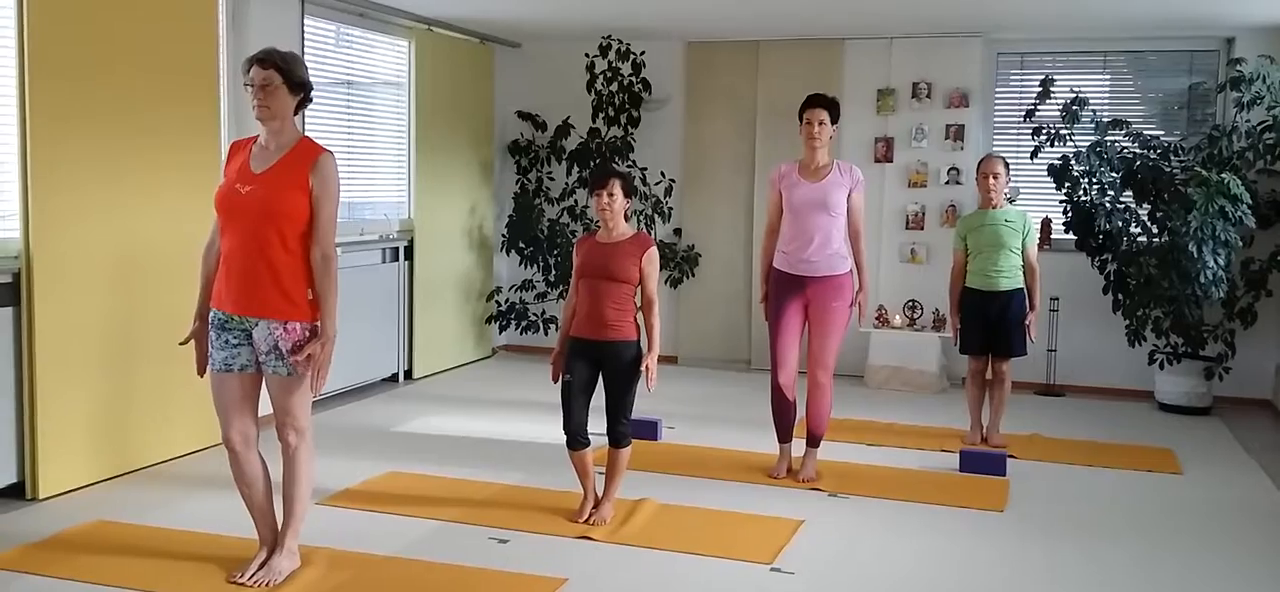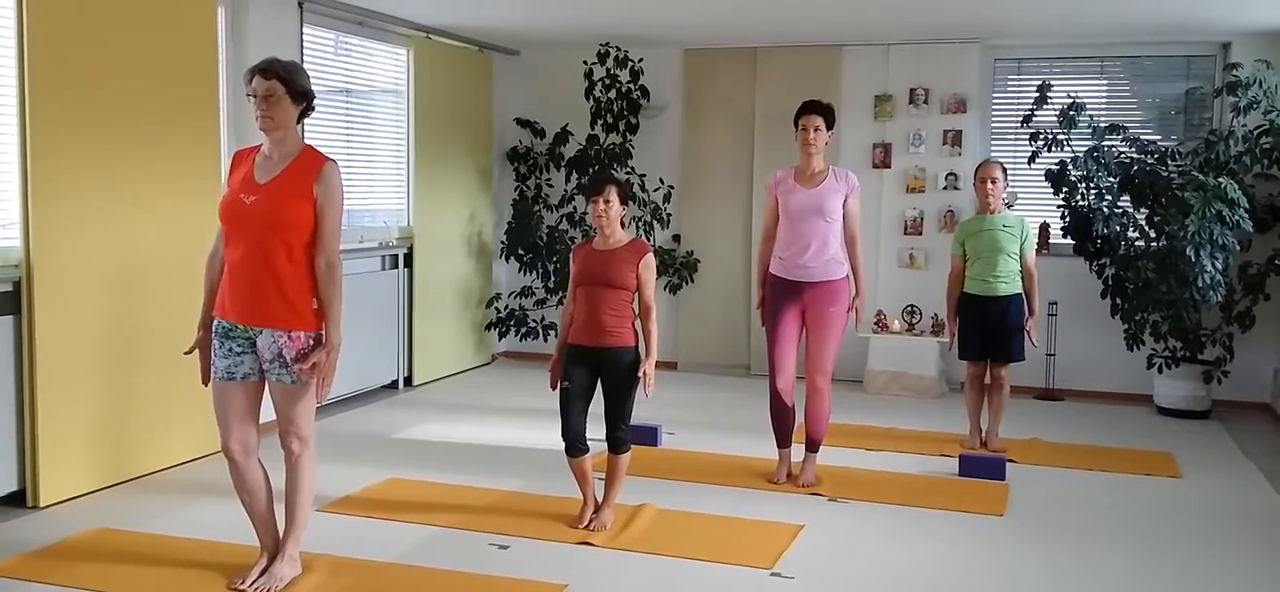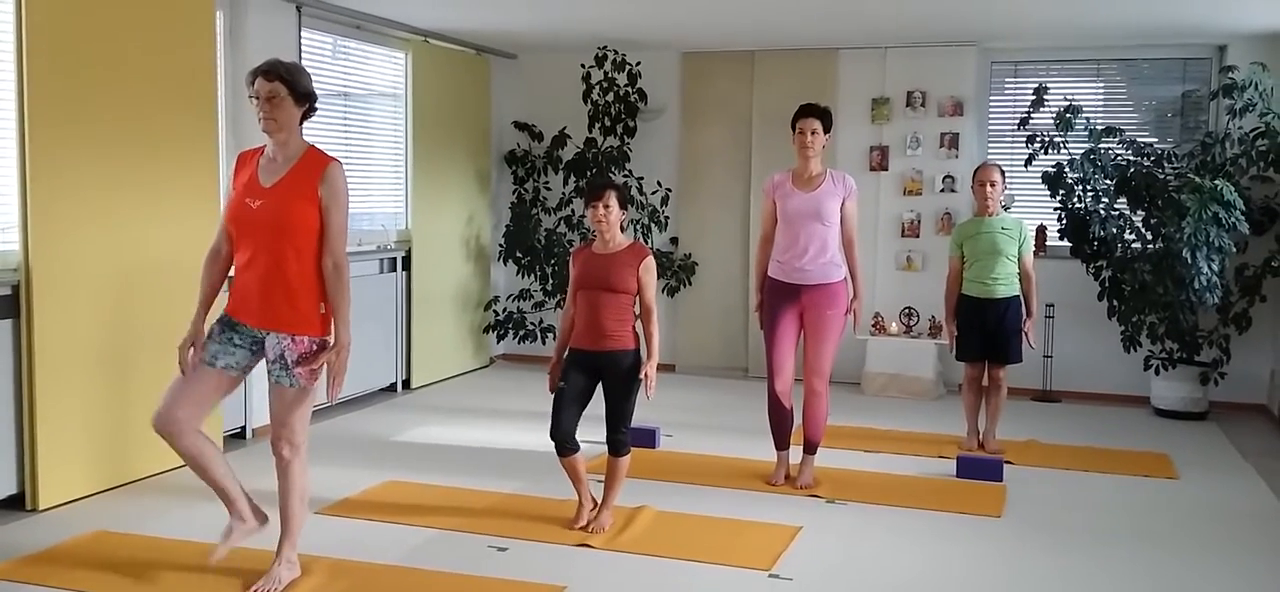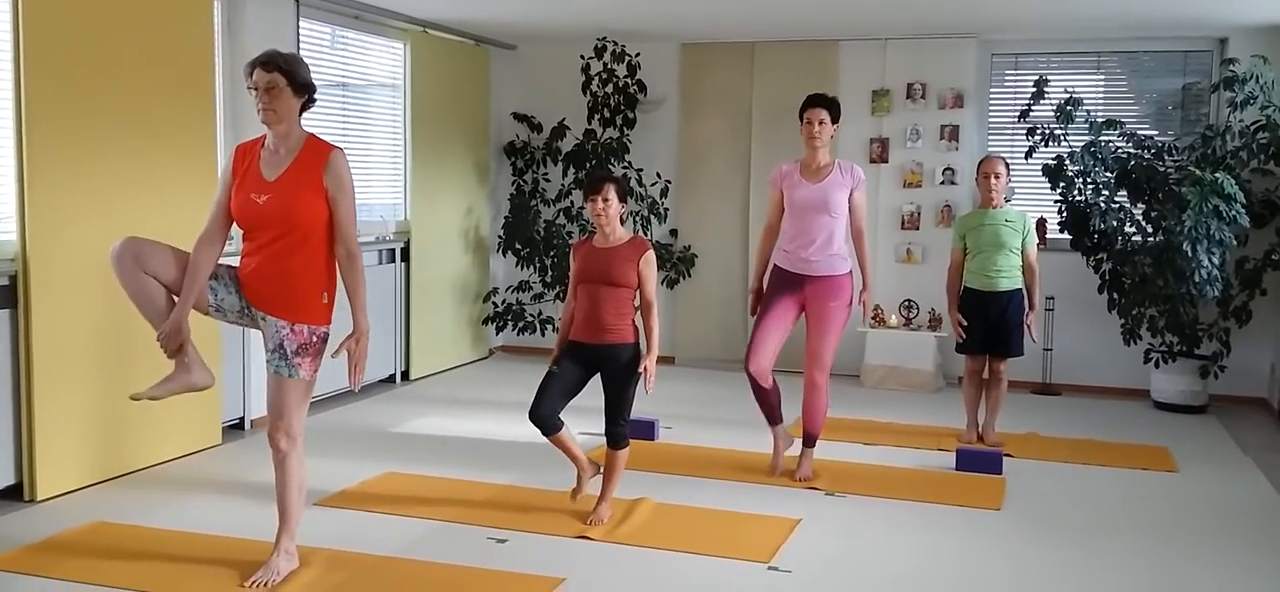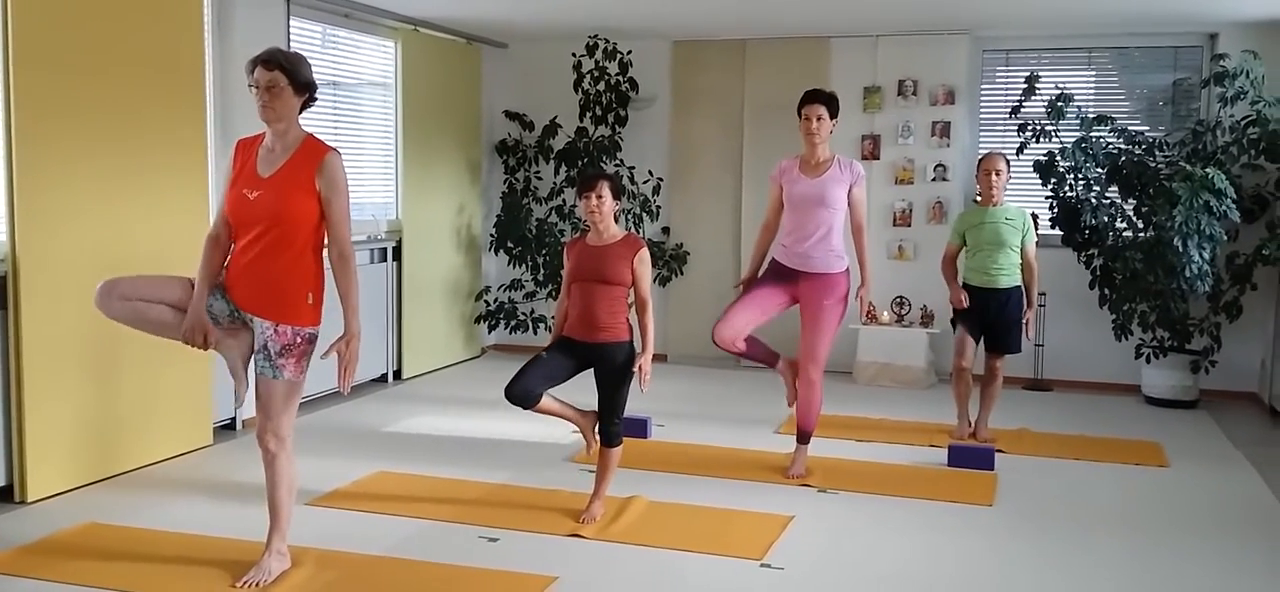
dt=0.7s
person 1, frame 1
left shoulder: (317, 162)
right shoulder: (236, 153)
left elbow: (323, 251)
right elbow: (218, 239)
left wrist: (328, 330)
right wrist: (201, 315)
left hip: (287, 319)
right hip: (230, 316)
left knee: (293, 434)
right knee: (236, 437)
left ankle: (288, 547)
right ankle: (266, 541)
person 1, frame 2
left shoulder: (320, 171)
right shoulder: (238, 162)
left elbow: (327, 260)
right elbow: (221, 249)
left wrist: (333, 338)
right wrist: (205, 324)
left hip: (292, 328)
right hip: (233, 325)
left knee: (295, 442)
right knee: (235, 444)
right ankle: (267, 548)
person 1, frame 3
left shoulder: (325, 172)
right shoulder: (243, 164)
left elbow: (334, 259)
right elbow: (221, 250)
left wrist: (342, 338)
right wrist: (197, 322)
left hip: (298, 327)
right hip: (242, 319)
left knee: (287, 444)
right knee: (171, 420)
right ankle: (243, 513)
person 1, frame 4
left shoulder: (328, 161)
right shoulder: (241, 157)
left elbow: (347, 248)
right elbow: (212, 237)
left wrist: (361, 327)
right wrist: (181, 311)
left hip: (298, 312)
right hip: (245, 293)
left knee: (283, 434)
right knee: (128, 254)
right ankle: (189, 365)
person 1, frame 5
left shoulder: (323, 161)
right shoulder: (242, 152)
left elbow: (341, 250)
right elbow: (220, 234)
left wrist: (352, 329)
right wrist: (197, 305)
left hip: (288, 312)
right hip: (234, 296)
left knee: (273, 435)
right knee: (110, 296)
right ankle: (230, 341)
person 2, frame 1
left shoulder: (849, 175)
right shoulder: (783, 174)
left elbow: (856, 233)
right elbow: (772, 231)
left wrist: (863, 284)
right wrist: (763, 281)
left hip: (832, 281)
right hip: (787, 279)
left knee: (820, 373)
right knee: (782, 372)
left ankle: (811, 455)
right ankle: (784, 452)
person 2, frame 2
left shoulder: (845, 181)
right shoulder: (779, 181)
left elbow: (852, 238)
right elbow: (768, 237)
left wrist: (860, 289)
right wrist: (760, 287)
left hip: (829, 286)
right hip: (784, 285)
left knee: (819, 378)
right knee: (780, 377)
left ankle: (810, 460)
right ankle: (783, 457)
person 2, frame 3
left shoulder: (842, 184)
right shoulder: (776, 184)
left elbow: (849, 241)
right elbow: (766, 240)
left wrist: (857, 292)
right wrist: (758, 291)
left hip: (827, 290)
right hip: (782, 288)
left knee: (816, 381)
right knee: (779, 381)
left ankle: (808, 462)
right ankle: (781, 459)
person 2, frame 4
left shoulder: (851, 175)
right shoulder: (783, 174)
left elbow: (858, 231)
right elbow: (771, 229)
left wrist: (867, 283)
right wrist: (756, 280)
left hip: (832, 281)
right hip: (786, 277)
left knee: (817, 373)
right knee: (756, 363)
left ankle: (807, 455)
right ankle: (779, 434)
person 2, frame 5
left shoulder: (850, 171)
right shoulder: (784, 170)
left elbow: (859, 227)
right elbow: (770, 224)
left wrist: (866, 280)
right wrist: (751, 272)
left hip: (828, 278)
right hip: (782, 271)
left knee: (813, 370)
right knee: (724, 333)
left ankle: (800, 452)
right ankle: (784, 366)
person 3, frame 1
left shoulder: (644, 247)
right shoulder: (583, 245)
left elbow: (650, 303)
right elbow: (573, 298)
left wrist: (652, 351)
right wrist: (560, 345)
left hip: (622, 346)
right hip: (581, 345)
left knee: (618, 425)
right knee: (573, 425)
left ankle: (608, 499)
right ankle: (588, 494)
person 3, frame 2
left shoulder: (640, 253)
right shoulder: (579, 252)
left elbow: (648, 309)
right elbow: (570, 305)
left wrist: (650, 357)
right wrist: (558, 352)
left hip: (621, 353)
right hip: (579, 352)
left knee: (618, 432)
right knee: (571, 432)
left ankle: (608, 505)
right ankle: (589, 500)
person 3, frame 3
left shoulder: (640, 256)
right shoulder: (579, 256)
left elbow: (649, 311)
right elbow: (570, 309)
left wrist: (652, 359)
right wrist: (557, 356)
left hip: (622, 356)
right hip: (581, 355)
left knee: (617, 434)
right knee: (561, 432)
left ankle: (607, 508)
right ankle: (585, 500)
person 3, frame 4
left shoulder: (641, 250)
right shoulder: (579, 249)
left elbow: (649, 306)
right elbow: (571, 302)
left wrist: (651, 353)
right wrist: (558, 347)
left hip: (621, 350)
right hip: (580, 347)
left knee: (616, 426)
right knee: (541, 412)
left ankle: (605, 501)
right ankle: (585, 466)
person 3, frame 5
left shoulder: (634, 248)
right shoulder: (573, 247)
left elbow: (644, 303)
right elbow: (564, 299)
left wrist: (647, 352)
right wrist: (552, 344)
left hip: (615, 346)
right hip: (573, 342)
left knee: (612, 423)
right knee: (518, 391)
left ankle: (598, 499)
right ankle: (582, 418)
person 4, frame 1
left shoulder: (1022, 220)
right shoulder: (966, 223)
left elbow: (1031, 266)
right elbow: (958, 269)
left wrist: (1033, 307)
right wrist: (954, 310)
left hip: (1010, 297)
right hip: (974, 297)
left knee: (1001, 367)
right knee: (976, 366)
left ankle: (994, 428)
right ankle: (975, 426)
person 4, frame 2
left shoulder: (1020, 225)
right shoulder: (964, 228)
left elbow: (1029, 272)
right elbow: (956, 274)
left wrist: (1033, 313)
right wrist: (951, 315)
left hip: (1008, 302)
right hip: (973, 302)
left knee: (1000, 373)
right knee: (975, 371)
left ankle: (993, 432)
right ankle: (974, 431)
person 4, frame 3
left shoulder: (1018, 228)
right shoulder: (962, 230)
left elbow: (1027, 274)
right elbow: (954, 277)
left wrist: (1030, 315)
right wrist: (949, 317)
left hip: (1006, 305)
right hip: (971, 304)
left knee: (998, 374)
right knee: (972, 373)
left ankle: (990, 434)
right ankle: (972, 432)
person 4, frame 4
left shoulder: (1021, 220)
right shoulder: (965, 222)
left elbow: (1030, 266)
right elbow: (956, 268)
left wrist: (1033, 308)
right wrist: (952, 307)
left hip: (1009, 298)
right hip: (973, 297)
left knee: (998, 367)
right knee: (973, 366)
left ankle: (989, 426)
right ankle: (971, 425)
person 4, frame 5
left shoulder: (1022, 217)
right shoulder: (965, 217)
left elbow: (1029, 264)
right elbow: (948, 258)
left wrist: (1031, 305)
right wrist: (953, 287)
left hip: (1008, 295)
right hip: (972, 294)
left knee: (995, 365)
right knee: (962, 363)
left ankle: (982, 423)
right ankle: (963, 419)
